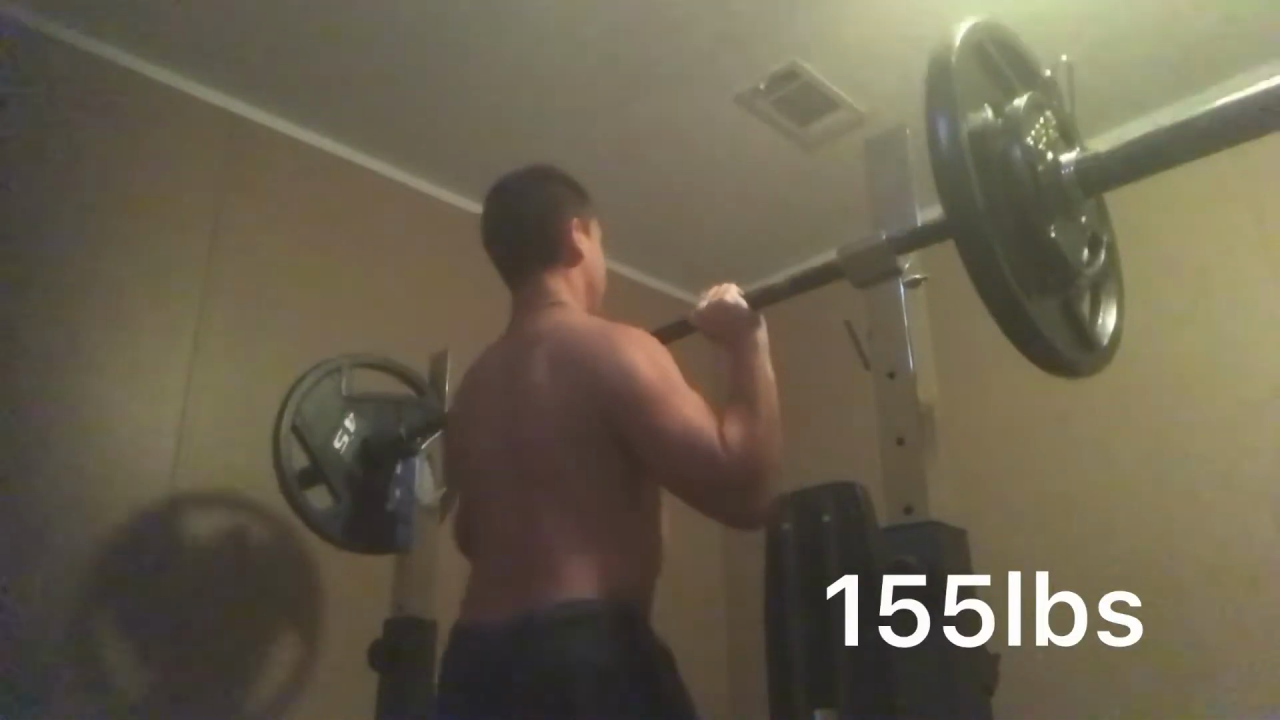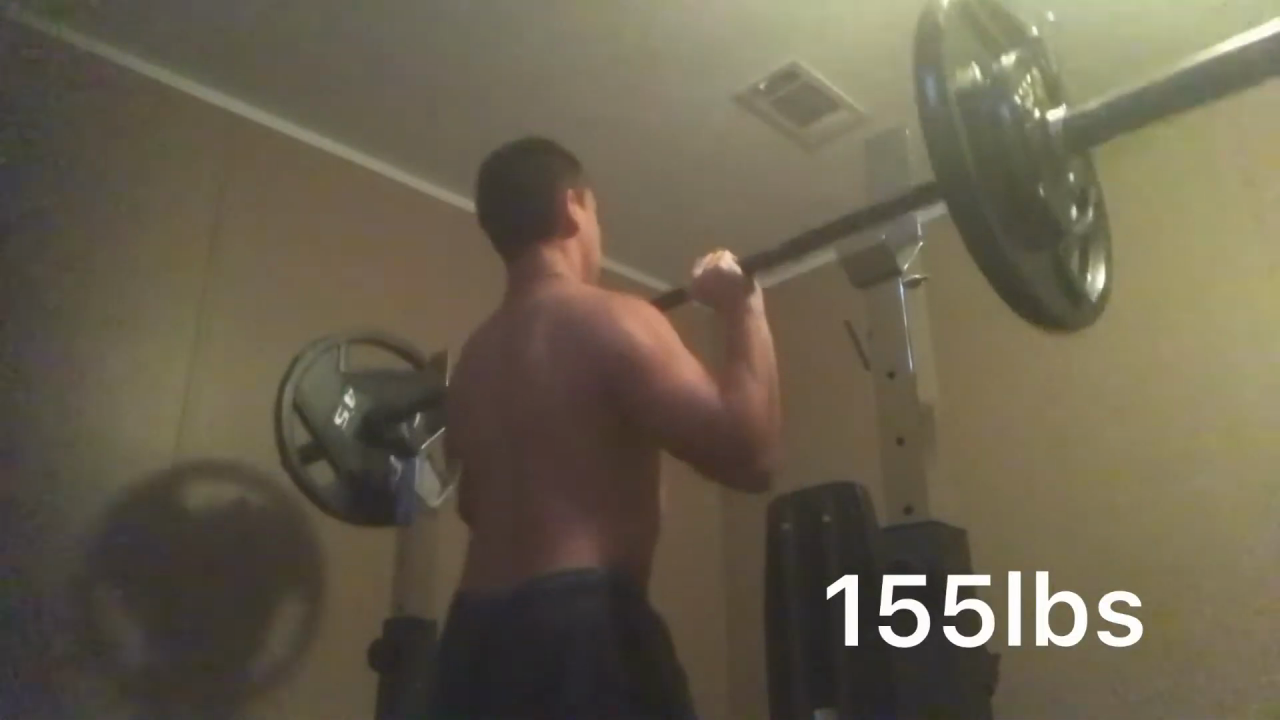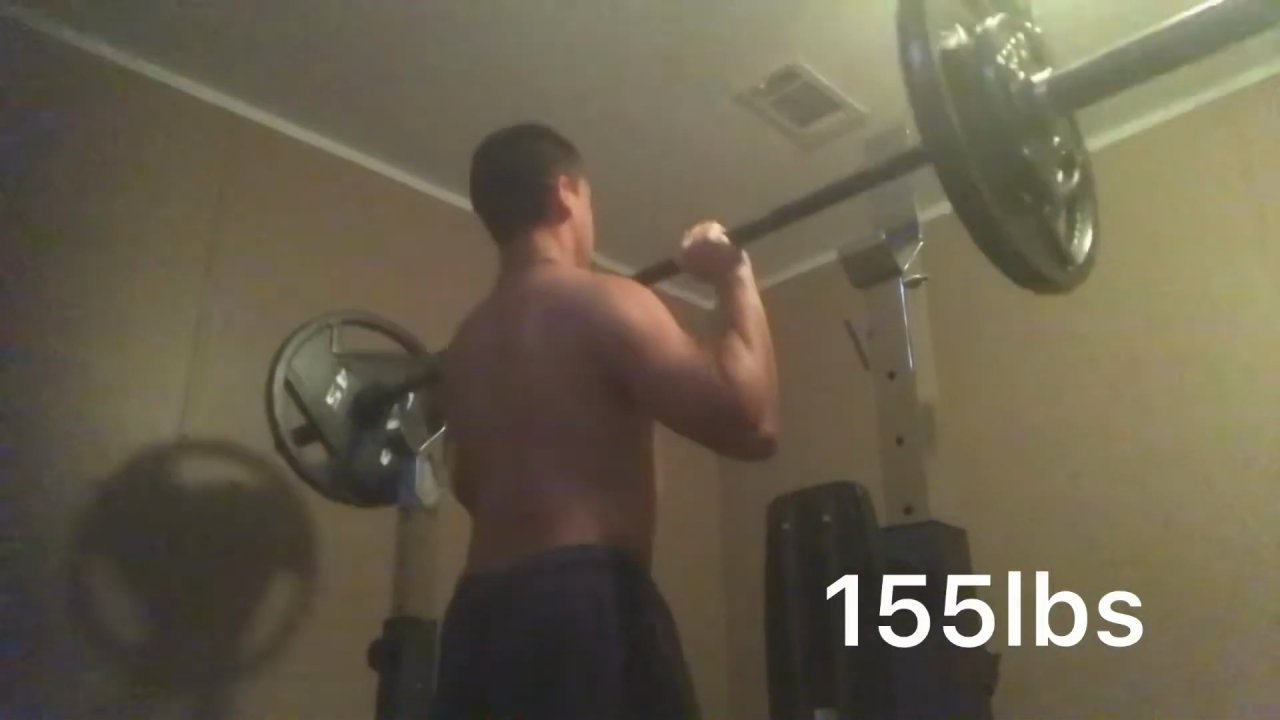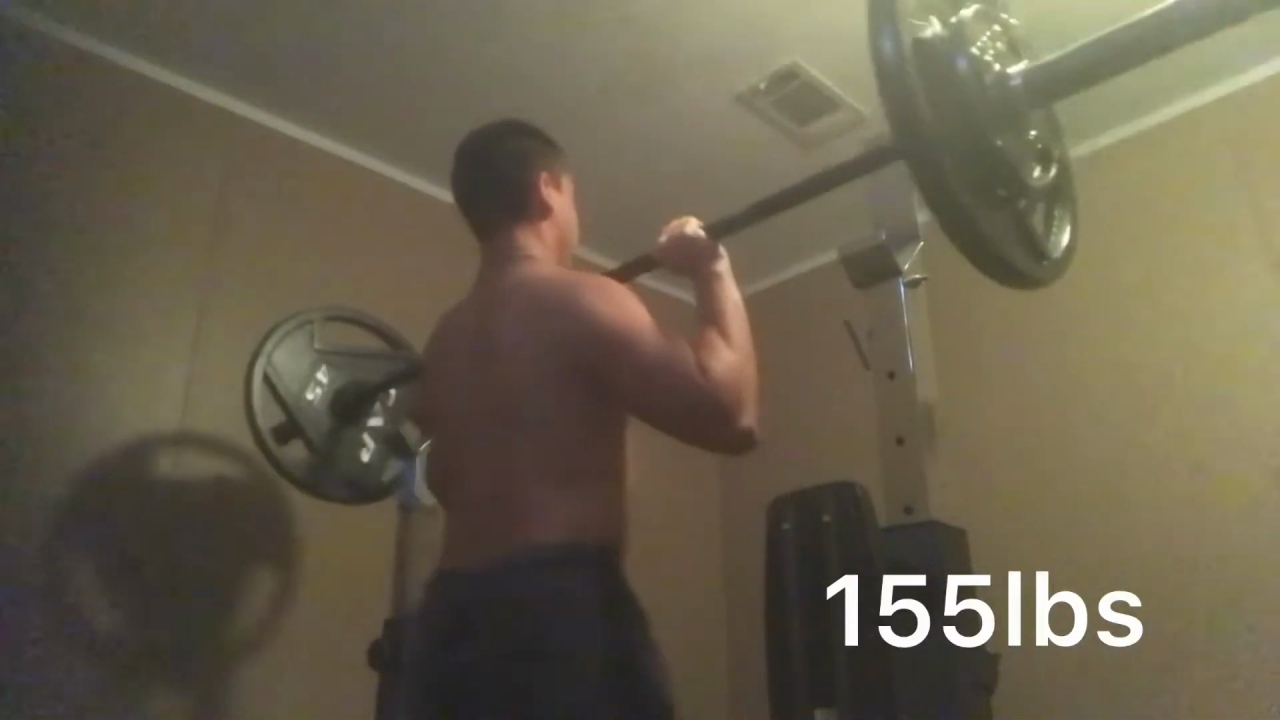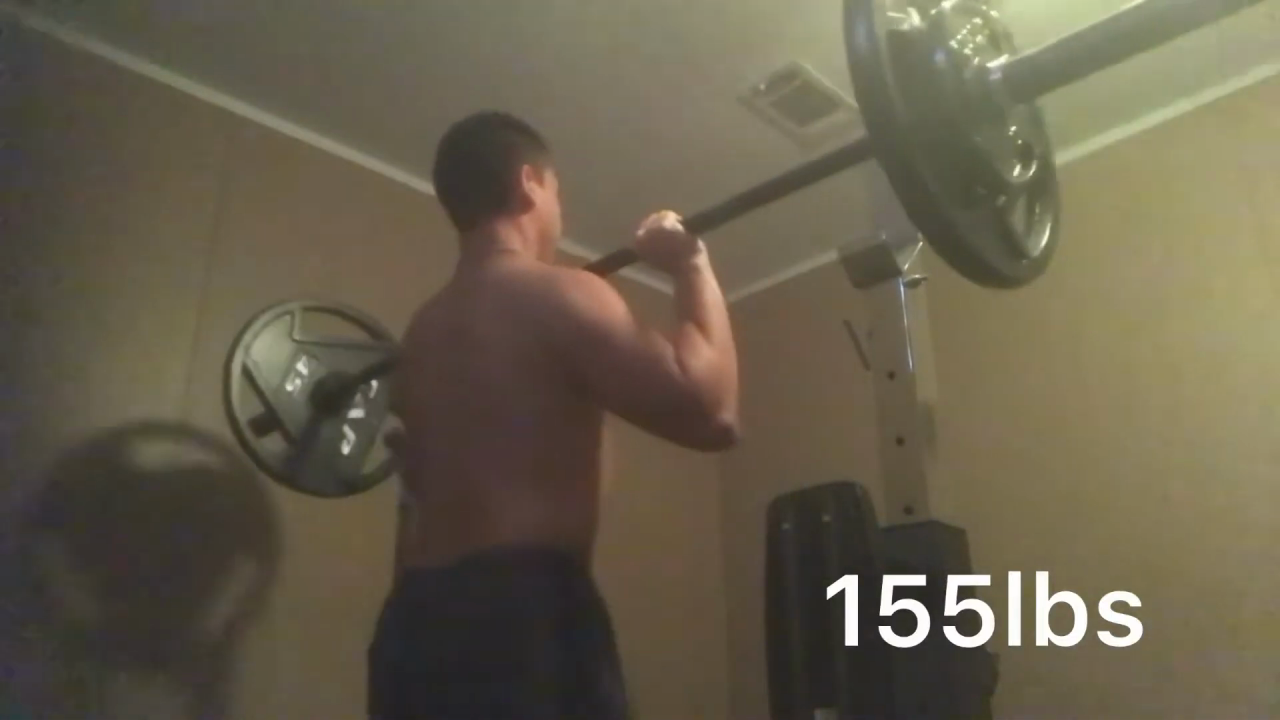
dt=0.2s
person 1, frame 1
left shoulder: (474, 385)
right shoulder: (609, 350)
right elbow: (743, 493)
right wrist: (747, 340)
left hip: (477, 664)
right hip: (583, 658)
person 1, frame 2
left shoulder: (474, 357)
right shoulder: (605, 320)
right elbow: (748, 456)
right wrist: (743, 305)
left hip: (477, 635)
right hip: (580, 630)
person 1, frame 3
left shoulder: (467, 341)
right shoulder: (599, 302)
right elbow: (750, 423)
right wrist: (734, 278)
left hip: (480, 617)
right hip: (580, 609)
person 1, frame 4
left shoulder: (445, 337)
right shoulder: (578, 301)
right elbow: (731, 415)
right wrist: (713, 274)
left hip: (457, 615)
right hip: (558, 608)
person 1, frame 5
left shoulder: (424, 329)
right shoulder: (554, 294)
right elbow: (709, 413)
right wrist: (691, 267)
left hip: (419, 618)
right hip: (517, 613)
